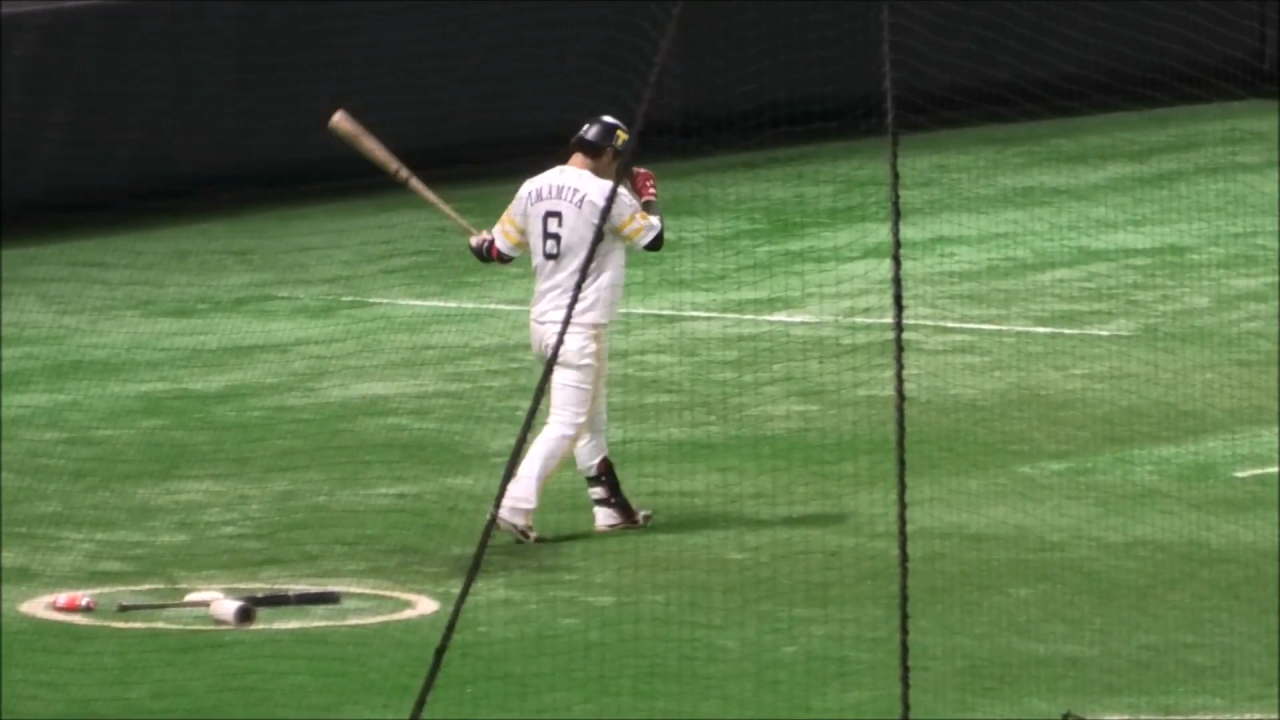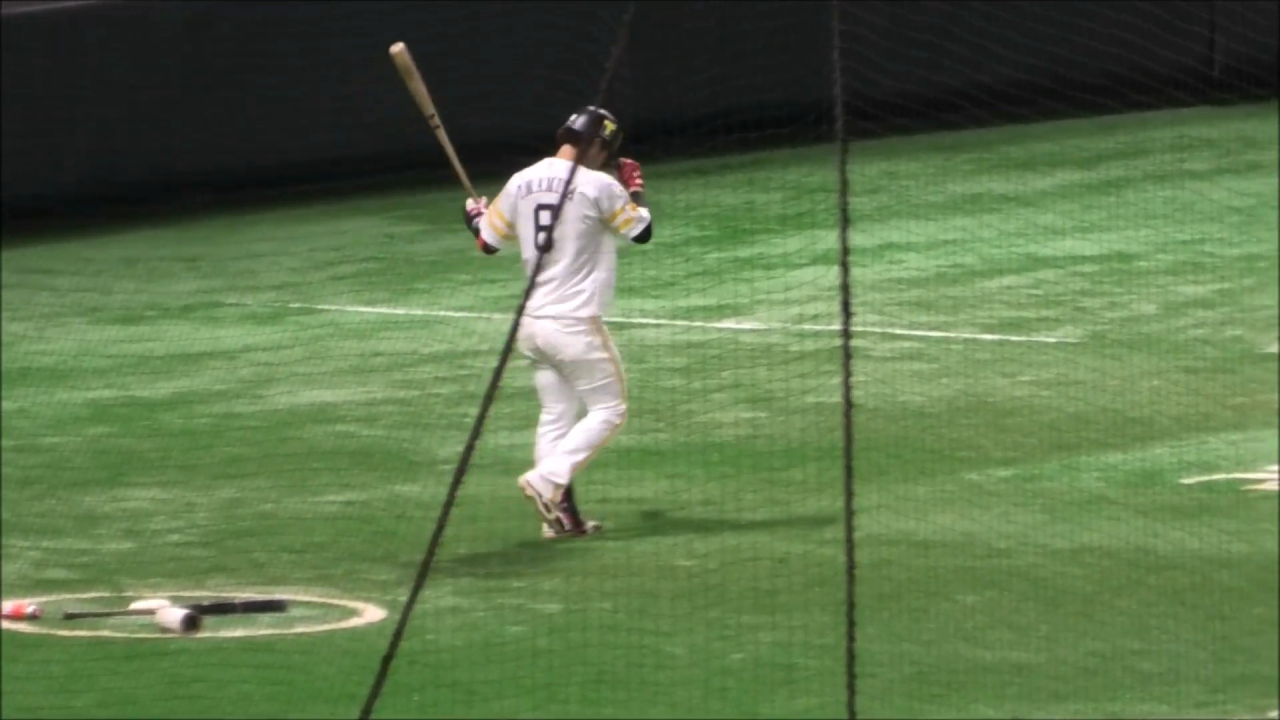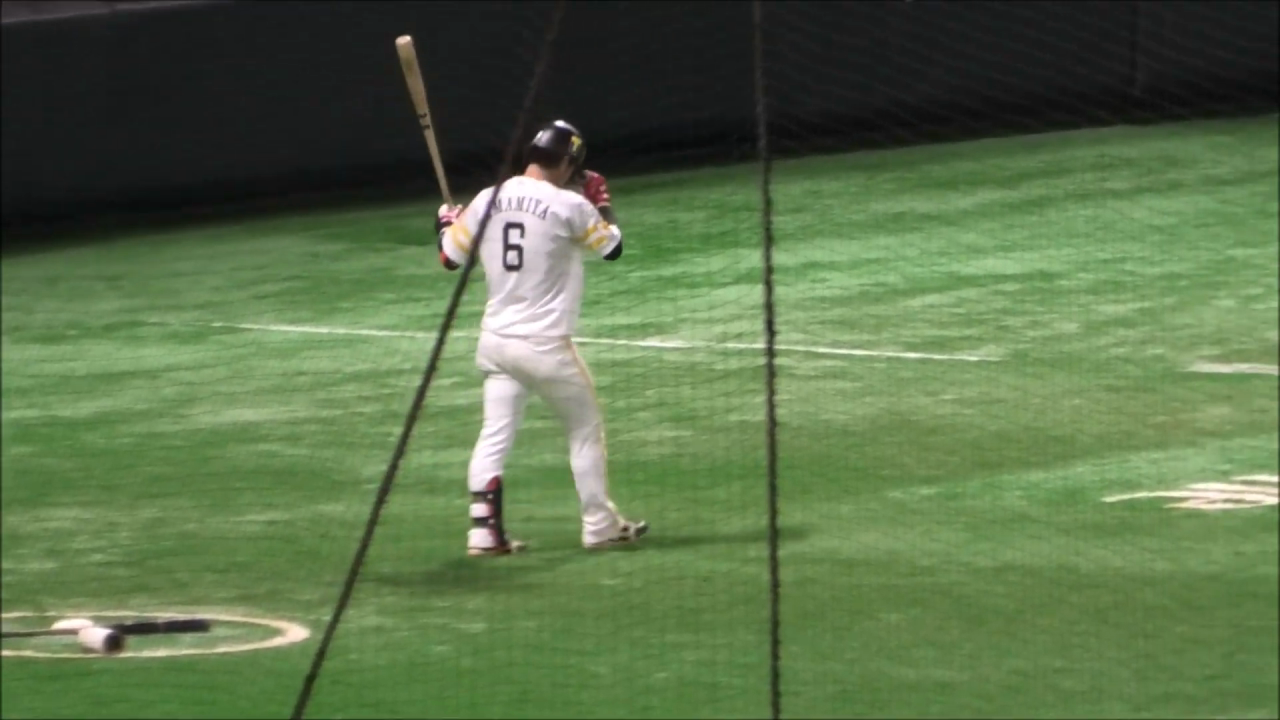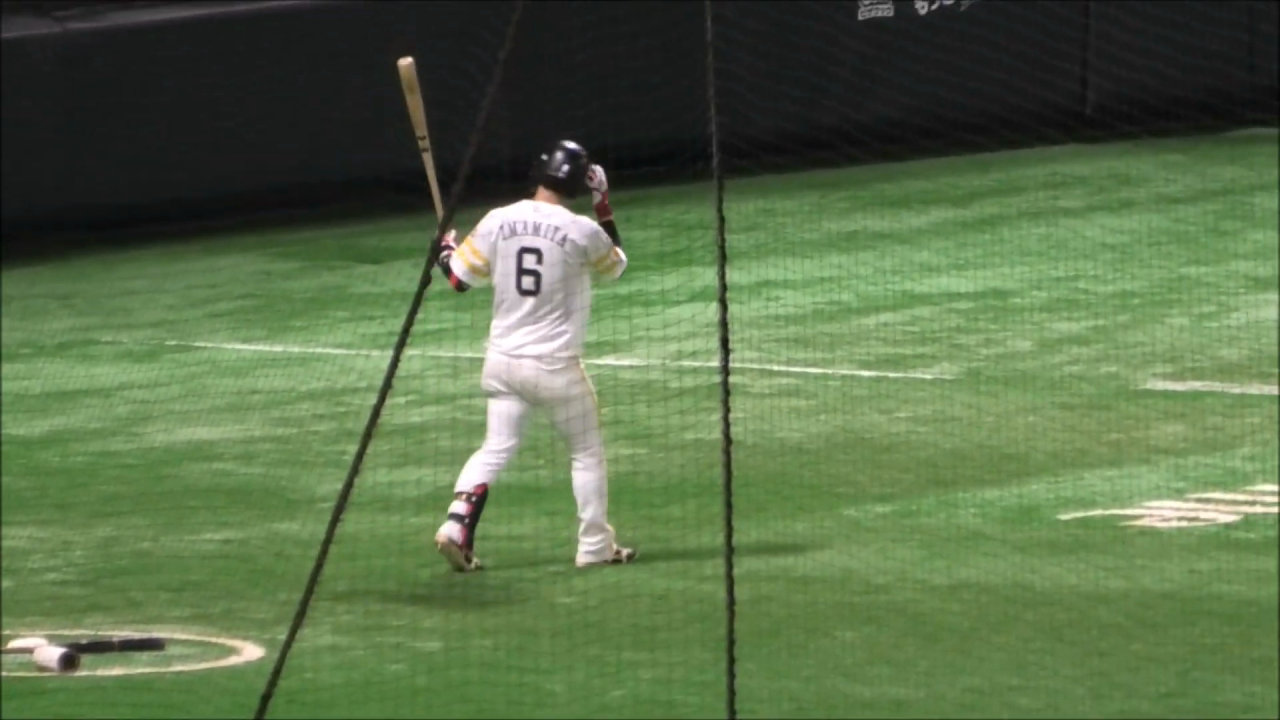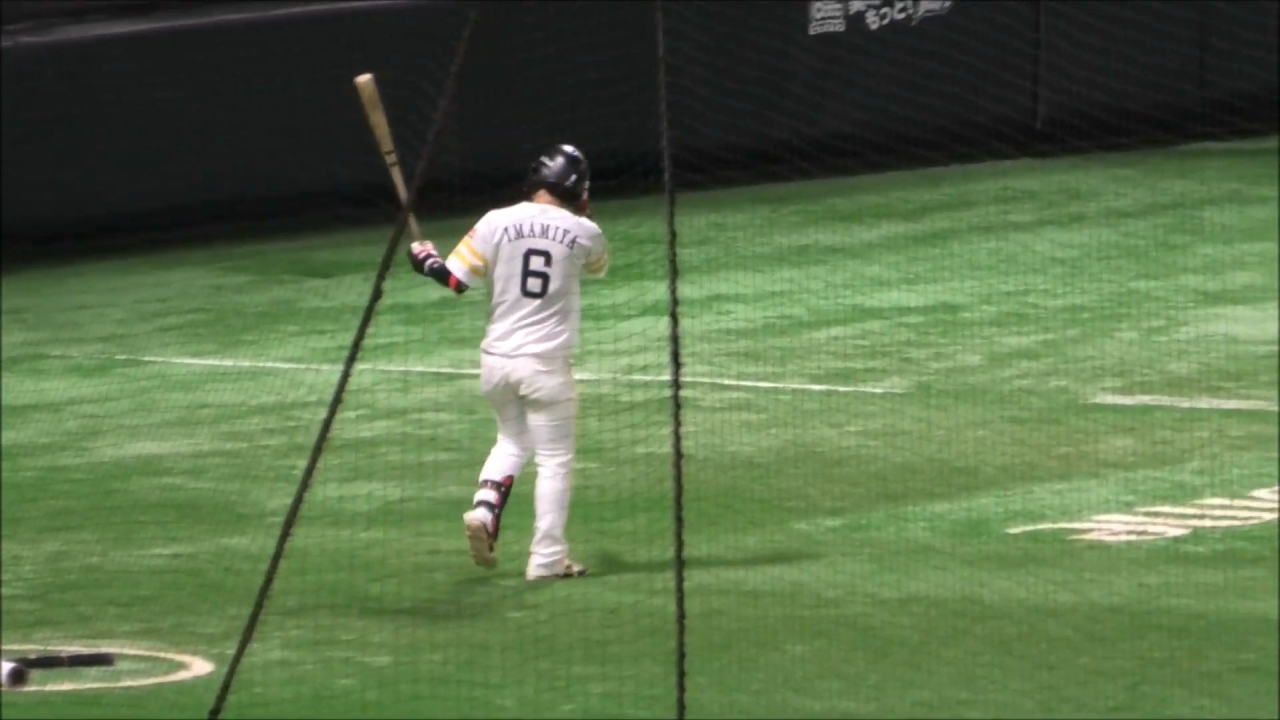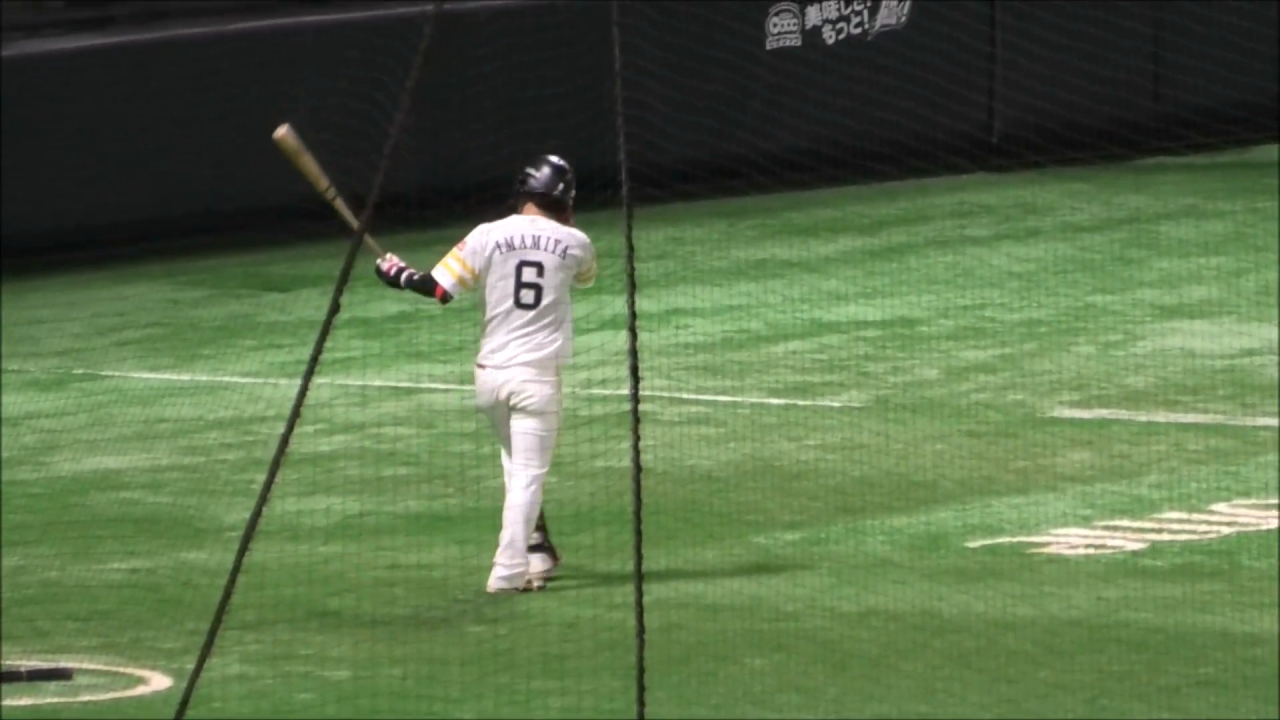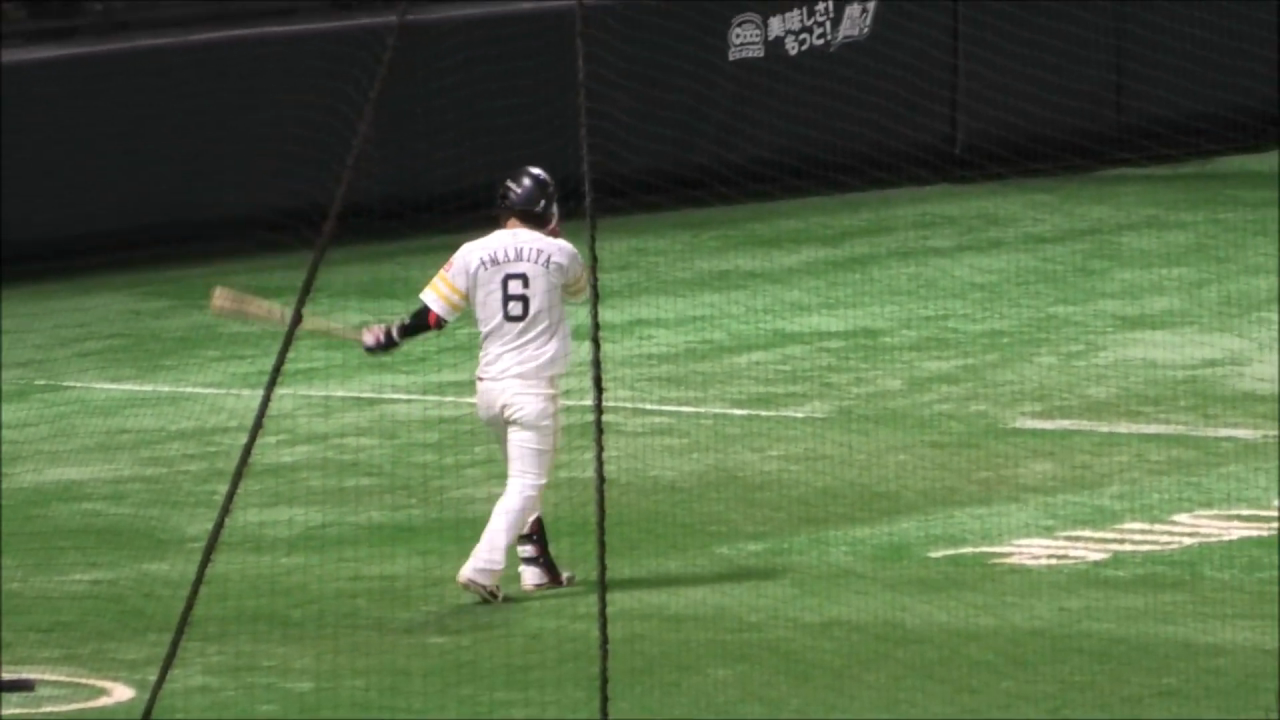
dt=0.2s
person 1, frame 1
left shoulder: (532, 189)
right shoulder: (607, 194)
left elbow: (499, 251)
right elbow: (653, 240)
left wrist: (479, 246)
right wrist: (648, 196)
left hip: (544, 323)
right hip: (580, 329)
left knee: (590, 417)
right knee: (566, 424)
left ankle: (612, 507)
right ankle: (516, 506)
person 1, frame 2
left shoulder: (521, 182)
right shoulder: (600, 186)
left elbow: (488, 241)
right elbow: (643, 231)
left wrist: (474, 215)
right wrist: (635, 186)
left hip: (534, 322)
right hip: (575, 324)
left knee: (555, 418)
right knee: (608, 411)
left ankle: (562, 514)
right ankle: (546, 480)
person 1, frame 3
left shoulder: (487, 200)
right shoulder: (570, 205)
left elbow: (450, 257)
right elbow: (613, 249)
left wrist: (445, 223)
right wrist: (601, 200)
left hip: (496, 339)
right hip: (544, 343)
left knee: (495, 435)
right knee: (585, 429)
left ankle: (485, 528)
right ankle: (599, 525)
person 1, frame 4
left shoulder: (496, 221)
right shoulder: (582, 230)
left elbow: (458, 279)
right elbow: (616, 267)
left wrist: (445, 249)
right wrist: (605, 210)
left hip: (502, 359)
right hip: (553, 363)
left knee: (495, 450)
right knee: (587, 453)
left ankle: (457, 526)
right ankle: (596, 546)
person 1, frame 5
left shoulder: (496, 222)
right shoulder: (584, 232)
left elbow: (455, 280)
right elbow: (598, 267)
left wrist: (424, 260)
right wrist: (582, 211)
left hip: (497, 360)
right hip: (546, 364)
left knee: (511, 443)
right knee: (555, 461)
left ankle: (484, 511)
right ankle: (548, 558)
person 1, frame 6
left shoulder: (486, 236)
right shoulder: (575, 243)
left elbow: (439, 288)
left wrist: (398, 274)
right wrist: (564, 222)
left hip: (490, 373)
right hip: (537, 375)
left knee: (517, 462)
right knee: (529, 474)
left ankle: (536, 552)
right ankle: (508, 572)
person 1, frame 7
left shoulder: (472, 254)
right shoulder: (561, 253)
left elbow: (433, 315)
right elbow: (580, 292)
left wrist: (390, 334)
left hip: (489, 386)
right hip: (533, 386)
left knee: (523, 478)
right knee: (526, 484)
left ankle: (538, 566)
right ankle: (481, 568)
